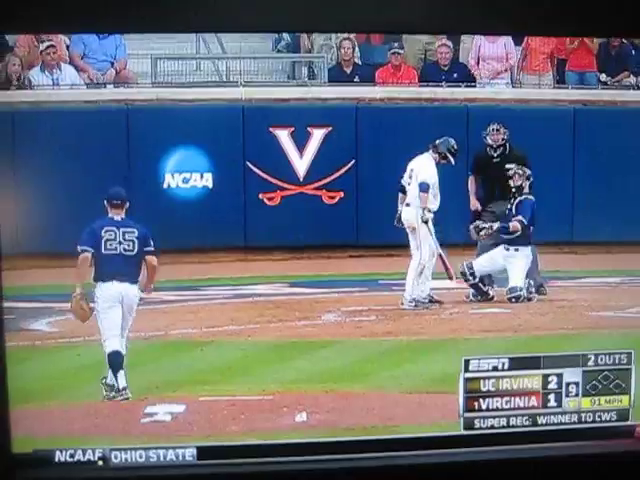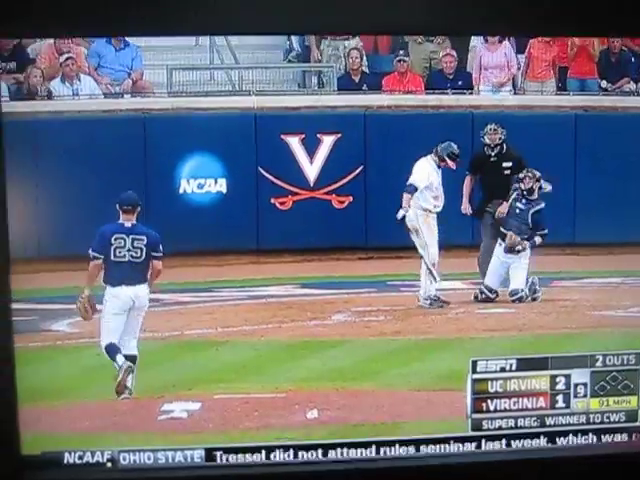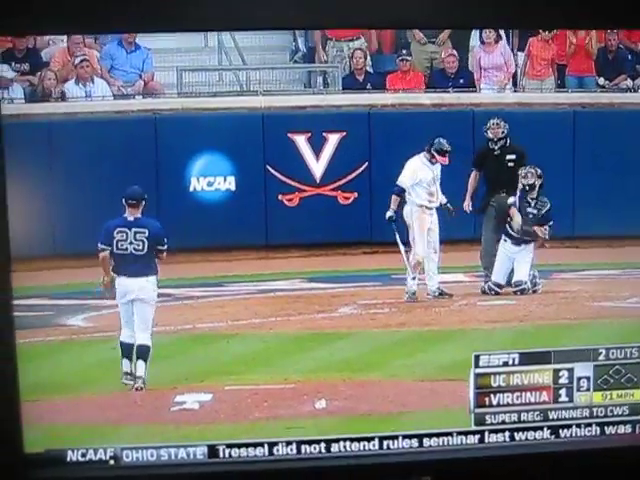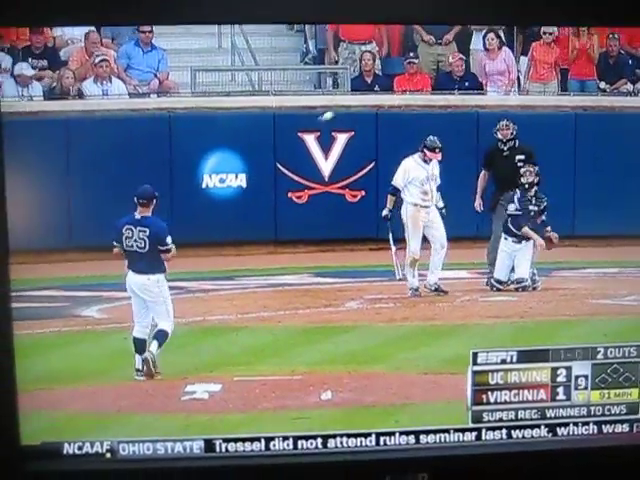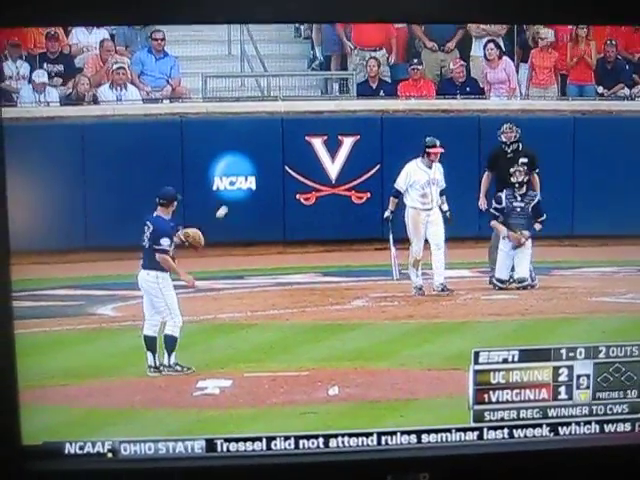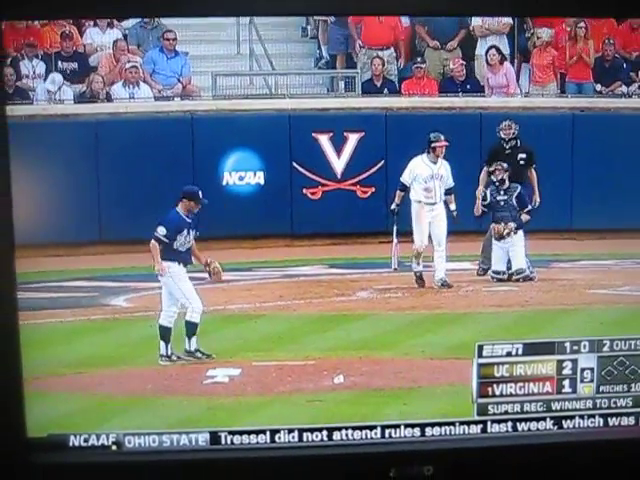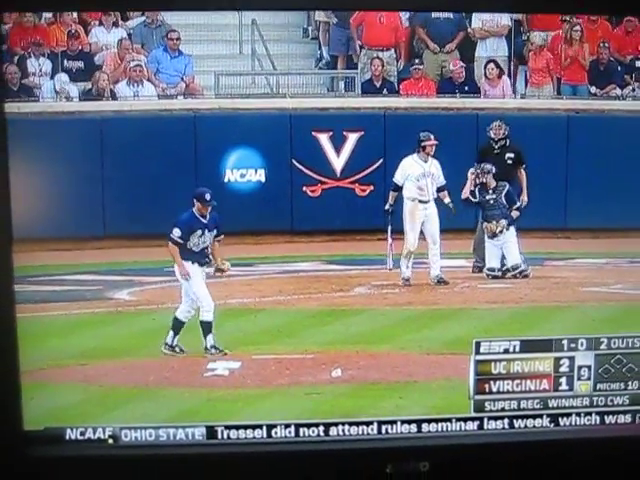
dt=0.3s
person 1, frame 1
left shoulder: (95, 228)
right shoulder: (140, 230)
left elbow: (84, 258)
right elbow: (152, 262)
left wrist: (79, 287)
right wrist: (149, 283)
left hip: (107, 288)
right hip: (130, 289)
left knee: (111, 339)
right knee: (120, 337)
left ankle: (120, 386)
right ankle: (113, 381)
person 1, frame 2
left shoulder: (105, 232)
right shoulder: (150, 235)
left elbow: (95, 264)
right elbow: (158, 267)
left wrist: (88, 289)
right wrist: (150, 281)
left hip: (115, 292)
right hip: (140, 292)
left knee: (108, 338)
right knee: (130, 339)
left ankle: (121, 364)
right ankle: (127, 386)
person 1, frame 3
left shoulder: (111, 226)
right shoulder: (154, 227)
left elbow: (103, 256)
right elbow: (162, 256)
left wrist: (107, 275)
left hip: (122, 282)
right hip: (146, 283)
left knee: (128, 329)
right knee: (143, 332)
left ankle: (127, 372)
right ankle: (140, 376)
person 1, frame 4
left shoulder: (123, 223)
right shoulder: (159, 226)
left elbow: (116, 250)
right elbow: (168, 255)
right wrist: (171, 251)
left hip: (132, 278)
right hip: (152, 279)
left knee: (141, 323)
right knee: (166, 321)
left ankle: (140, 367)
right ankle: (150, 352)
person 1, frame 5
left shoulder: (152, 220)
right shoulder: (164, 226)
right elbow: (162, 256)
left wrist: (176, 239)
right wrist: (182, 274)
left hip: (145, 275)
right hip: (157, 277)
left knee: (151, 321)
right knee: (173, 320)
left ankle: (152, 364)
right ankle: (169, 364)
person 1, frame 6
left shoulder: (192, 218)
right shoulder: (171, 220)
right elbow: (154, 242)
left wrist: (202, 260)
right wrist: (158, 263)
left hip: (179, 269)
right hip: (171, 268)
left knee: (169, 311)
right knee: (194, 306)
left ankle: (165, 353)
right ankle: (191, 349)
person 1, frame 7
left shoulder: (213, 218)
right shoulder: (185, 220)
left elbow: (214, 242)
right elbow: (172, 244)
left wrist: (218, 261)
right wrist: (180, 266)
left hip: (201, 267)
right hip: (188, 268)
left knee: (188, 306)
right knee: (207, 305)
left ankle: (170, 343)
right ankle: (209, 345)
person 2, frame 1
left shoulder: (517, 157)
right shoulder: (481, 158)
right elbow: (473, 178)
right wrist: (473, 198)
right hip: (489, 206)
right knee: (484, 245)
left ankle: (536, 282)
right ankle: (483, 286)
person 2, frame 2
left shoulder: (514, 157)
right shoulder: (479, 157)
right elbow: (470, 178)
left wrist: (508, 203)
right wrist: (465, 200)
right hip: (489, 205)
right knee: (488, 246)
person 2, frame 3
left shoulder: (517, 151)
right shoulder: (483, 153)
right elbow: (475, 174)
right wrist: (468, 197)
left hip: (512, 197)
right hip: (492, 199)
right knee: (489, 238)
right ankle: (489, 276)
person 2, frame 4
left shoulder: (525, 151)
right shoulder: (492, 152)
right elbow: (484, 174)
right wrist: (478, 196)
right hip: (500, 198)
right knee: (498, 235)
right ankle: (494, 273)
person 2, frame 5
left shoulder: (528, 154)
right shoulder: (496, 154)
left elbow: (534, 176)
right elbow: (488, 175)
right wrist: (482, 196)
right knee: (498, 234)
right ankle: (495, 272)
person 2, frame 6
left shoulder: (525, 150)
right shoulder: (495, 150)
left elbow: (531, 171)
right elbow: (486, 171)
left wrist: (536, 193)
right wrist: (480, 190)
right ankle: (484, 264)
person 2, frame 7
left shoulder: (514, 150)
right shoulder: (485, 150)
left elbow: (520, 171)
left wrist: (524, 192)
right knee: (483, 227)
right ankle: (479, 261)
person 3, frame 1
left shoulder: (417, 161)
right shoulder: (428, 164)
left elbow: (402, 188)
right elbow: (424, 188)
left wrist: (400, 211)
right wrist: (425, 210)
left hip: (411, 211)
right hip: (417, 214)
left knee: (430, 253)
right knee: (421, 256)
person 3, frame 2
left shoulder: (436, 167)
right shoulder: (424, 166)
right elbow: (411, 188)
left wrist: (440, 207)
right wrist: (404, 209)
left hip: (429, 215)
right hip: (419, 214)
left knee: (433, 255)
right knee: (430, 254)
left ankle: (431, 294)
right ankle: (425, 296)
person 3, frame 3
left shoulder: (436, 164)
right shoulder: (415, 164)
right elbow: (400, 188)
left wrist: (445, 203)
right wrist: (392, 210)
left hip: (431, 211)
right hip: (416, 211)
left knee: (433, 250)
right knee: (419, 251)
left ankle: (433, 288)
right ankle: (411, 290)
person 3, frame 4
left shoulder: (434, 164)
right shoulder: (409, 164)
right elbow: (395, 188)
left wrist: (441, 205)
right wrist: (388, 209)
left hip: (431, 210)
right hip: (413, 210)
left knee: (441, 243)
right knee: (414, 250)
left ankle: (432, 282)
right ankle: (413, 286)
person 3, frame 5
left shoulder: (438, 168)
right shoulder: (411, 168)
right elbow: (397, 190)
left wrist: (445, 209)
right wrist: (390, 210)
left hip: (434, 212)
right hip: (415, 213)
left knee: (439, 246)
right knee: (416, 251)
left ankle: (439, 283)
right ankle: (417, 285)
person 3, frame 6
left shoulder: (445, 165)
right shoulder: (417, 163)
left elbow: (448, 189)
right elbow: (403, 184)
left wrist: (453, 208)
right wrist: (396, 203)
left hip: (438, 208)
right hip: (420, 207)
left knee: (440, 243)
right knee: (421, 243)
left ankle: (440, 278)
right ankle: (417, 270)
person 3, frame 7
left shoulder: (435, 164)
right shoulder: (408, 162)
left elbow: (440, 186)
right elbow: (396, 185)
left wrist: (448, 202)
right wrist: (390, 204)
left hip: (430, 206)
right hip: (412, 206)
left knee: (435, 241)
right knee: (411, 242)
left ankle: (436, 275)
right ankle: (405, 275)
person 4, frame 1
left shoulder: (527, 200)
right shoulder: (514, 198)
left elbow: (518, 225)
left wrist: (496, 226)
left hip: (520, 254)
right hip: (503, 250)
left knee: (514, 296)
right knee: (466, 270)
left ankle: (527, 288)
right ankle: (486, 294)
person 4, frame 2
left shoulder: (539, 206)
right shoulder: (517, 194)
left elbow: (540, 237)
left wrist: (527, 245)
left hip: (520, 253)
right hip: (502, 248)
left knee: (516, 296)
left ankle: (532, 286)
person 4, frame 3
left shoulder: (544, 203)
right shoulder: (518, 195)
left elbow: (546, 226)
right elbow: (512, 206)
left wrist: (544, 233)
right wrist: (516, 215)
left hip: (526, 247)
right hip: (507, 244)
left knee: (520, 288)
right knee: (493, 289)
left ankle: (533, 279)
person 4, frame 4
left shoulder: (541, 199)
right shoulder: (516, 196)
right elbow: (518, 223)
left wrist: (548, 231)
right wrist: (536, 237)
left hip: (526, 244)
right hip: (508, 241)
left knee: (522, 285)
right knee: (496, 286)
left ankle: (532, 275)
person 4, frame 5
left shoulder: (534, 197)
right shoulder: (503, 196)
left elbow: (540, 221)
right elbow: (493, 220)
left wrist: (528, 233)
right wrist: (501, 229)
left hip: (524, 243)
right hip: (506, 242)
left knee: (522, 284)
right knee: (498, 284)
left ankle: (528, 274)
person 4, frame 6
left shoulder: (516, 190)
right shoulder: (490, 192)
left elbow: (528, 213)
right elbow: (477, 213)
left wrist: (514, 224)
right wrist: (479, 198)
left hip: (515, 235)
right hip: (498, 237)
left knee: (522, 275)
right knee: (497, 276)
left ankle: (525, 266)
person 4, frame 7
left shoulder: (504, 188)
right shoulder: (479, 191)
left elbow: (517, 210)
right elbow: (464, 197)
left wrist: (506, 221)
right wrist: (470, 180)
left hip: (507, 232)
right hip: (490, 235)
left knee: (517, 271)
right knee: (491, 273)
left ankle: (522, 267)
right ankle: (504, 266)
